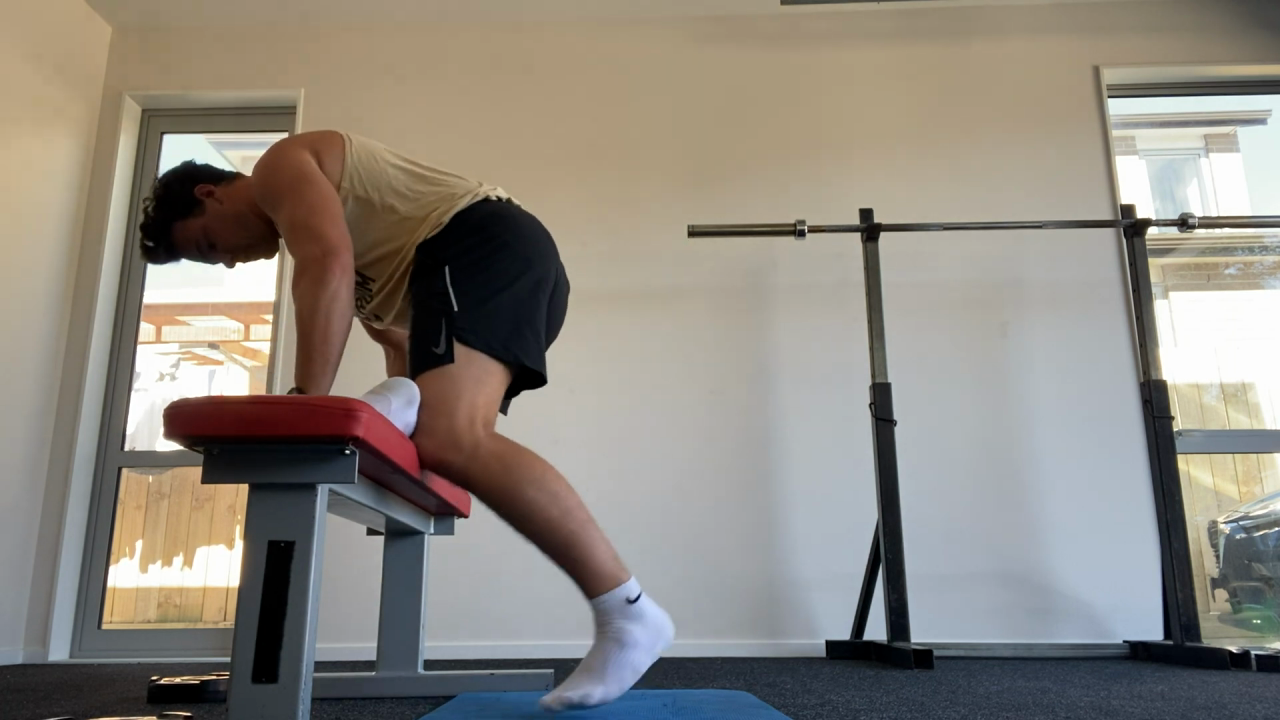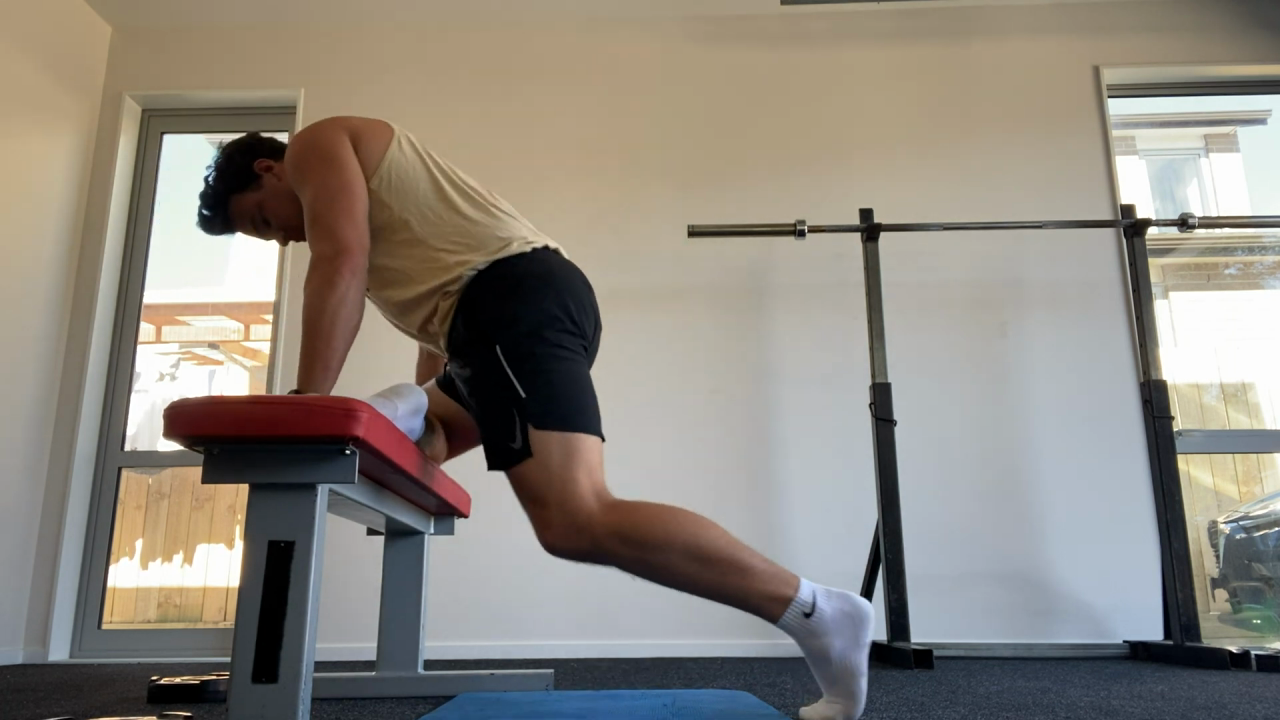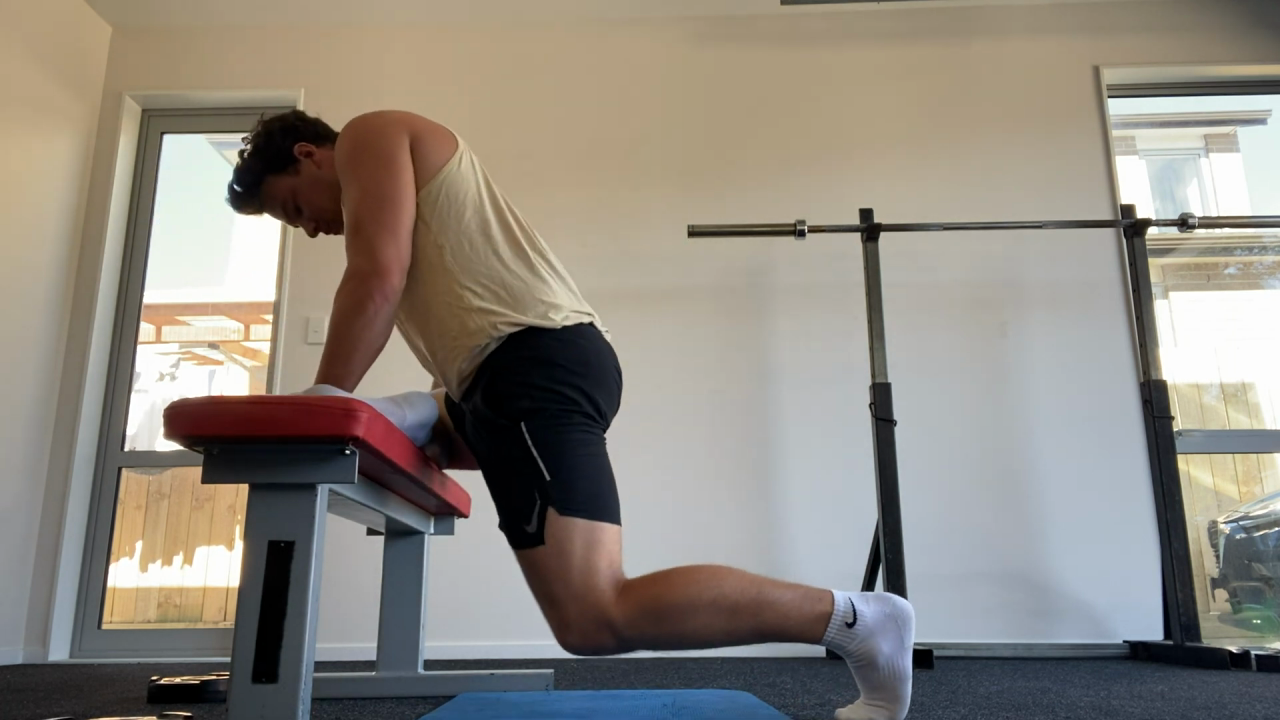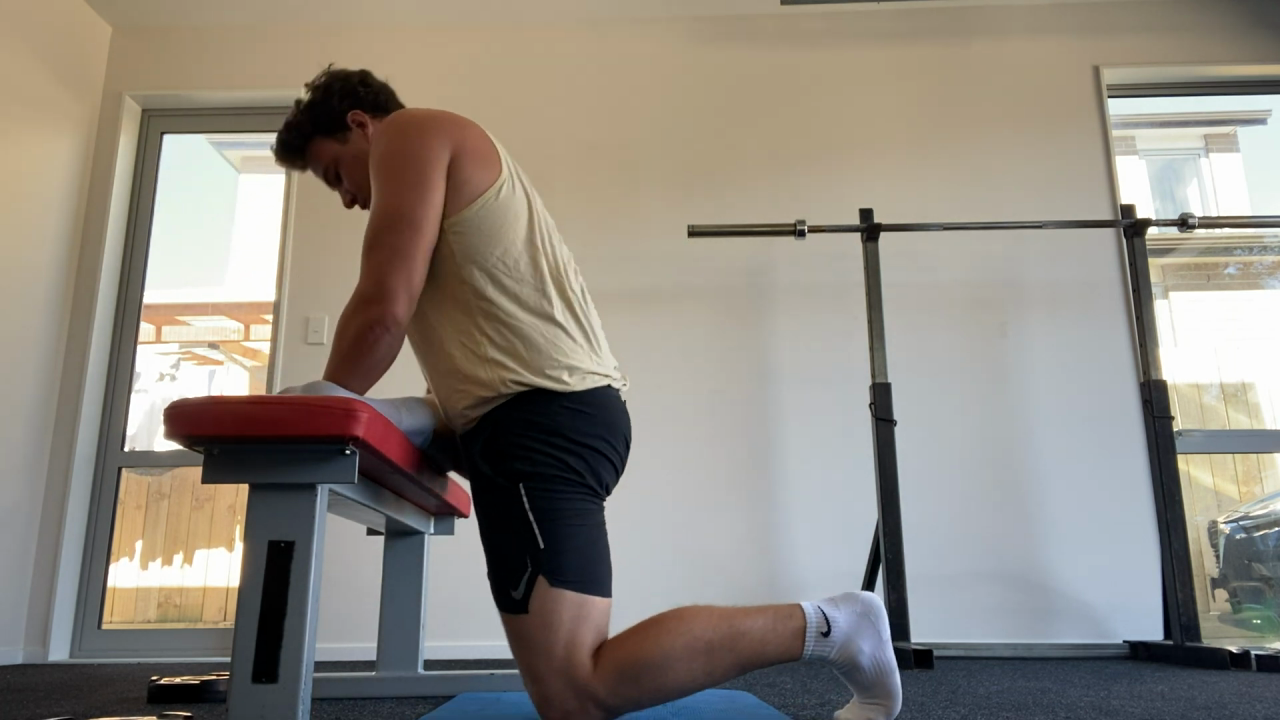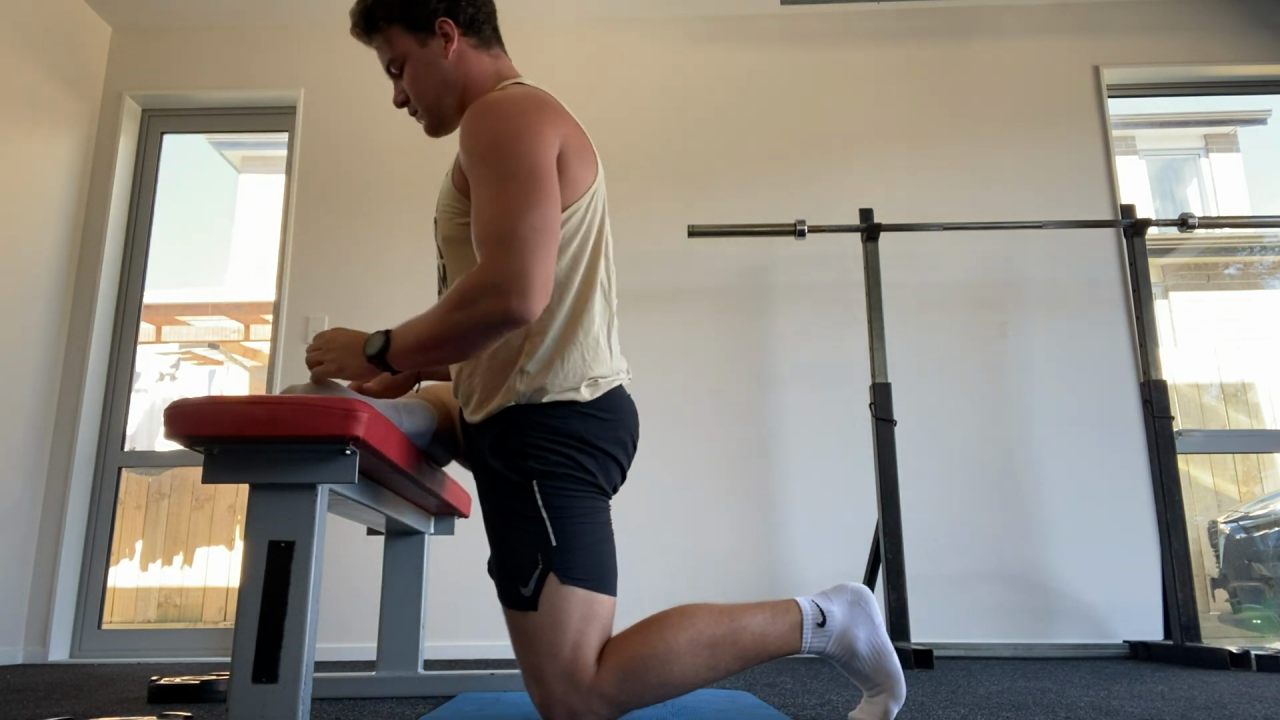
dt=0.5s
person 1, frame 1
left shoulder: (285, 167)
left elbow: (325, 266)
right elbow: (400, 338)
left wrist: (309, 403)
right wrist: (406, 415)
left hip: (480, 247)
right hip: (522, 267)
left knee: (451, 440)
left ankle: (624, 613)
person 1, frame 2
left shoulder: (317, 146)
right shoulder: (369, 191)
left elbow: (339, 263)
right elbow: (445, 330)
left wrist: (309, 404)
left hip: (517, 303)
right hip: (508, 311)
left knee: (576, 523)
right knee: (413, 440)
left ankle: (816, 613)
person 1, frame 3
left shoulder: (370, 137)
right shoulder: (408, 181)
left elbow: (377, 281)
left wrist: (321, 404)
left hip: (535, 364)
right hip: (524, 368)
left knee: (593, 618)
left ankle: (856, 620)
person 1, frame 4
left shoulder: (412, 134)
right shoulder: (458, 171)
left elbow: (383, 306)
left hip: (543, 422)
right hip: (554, 412)
left ankle: (827, 626)
person 1, frame 5
left shoulder: (505, 116)
right shoulder: (517, 127)
left elbow: (512, 296)
left wrist: (380, 352)
right wrist: (398, 371)
left hip: (548, 425)
right hip: (545, 413)
left ankle: (818, 619)
